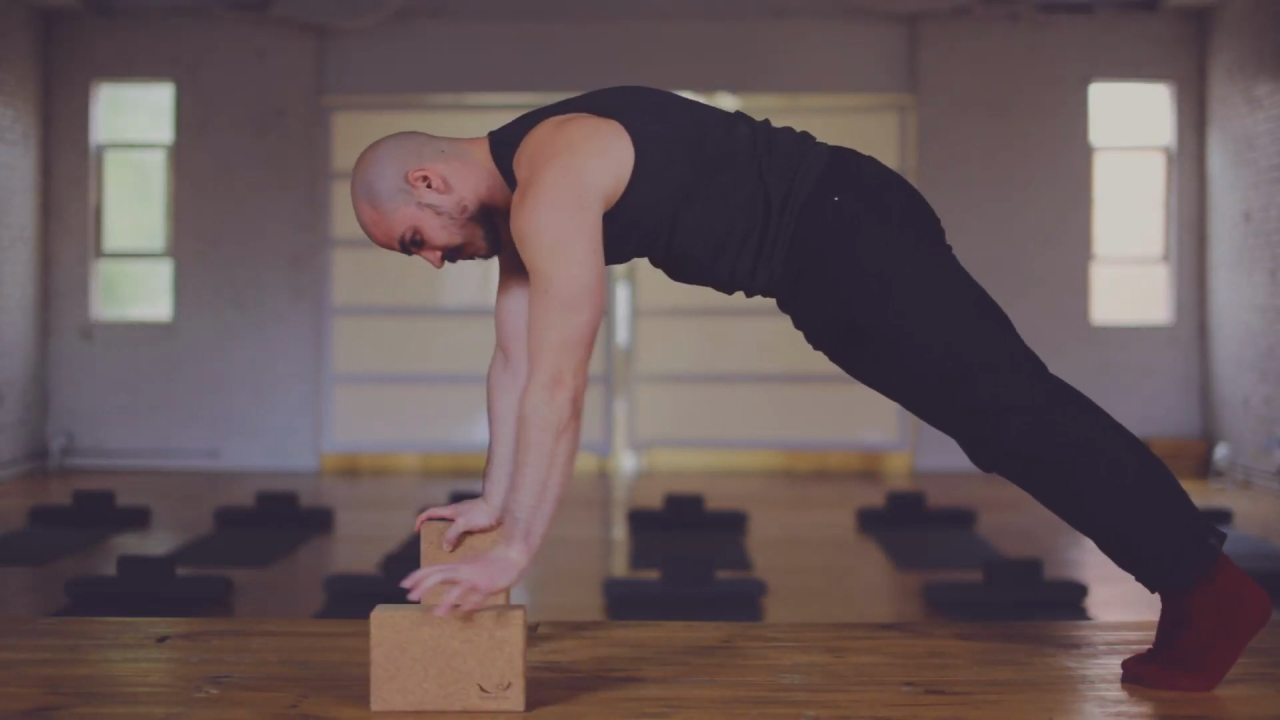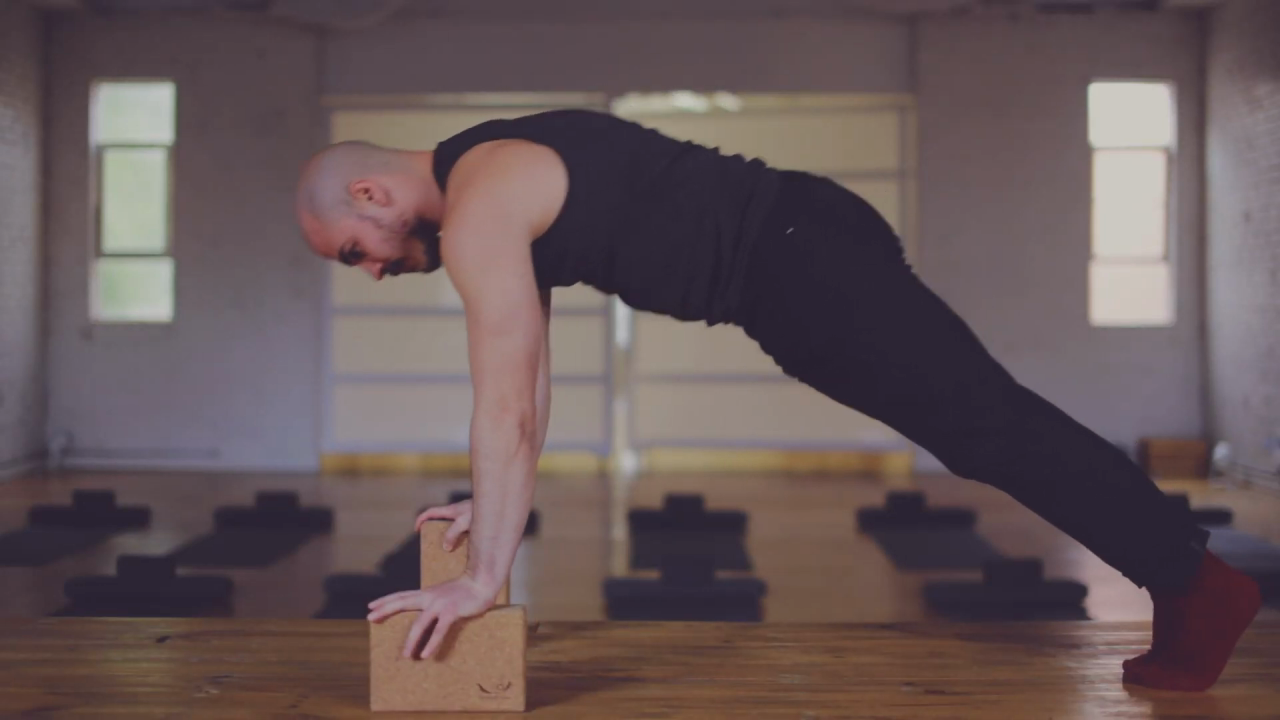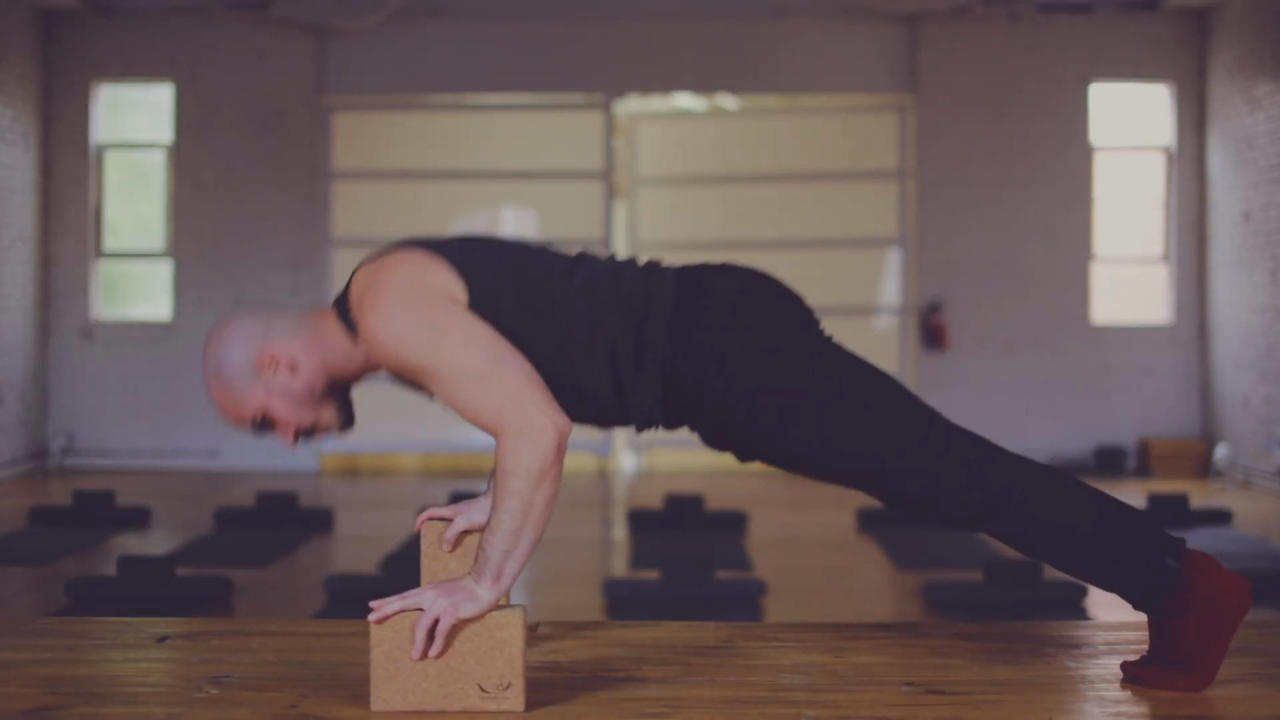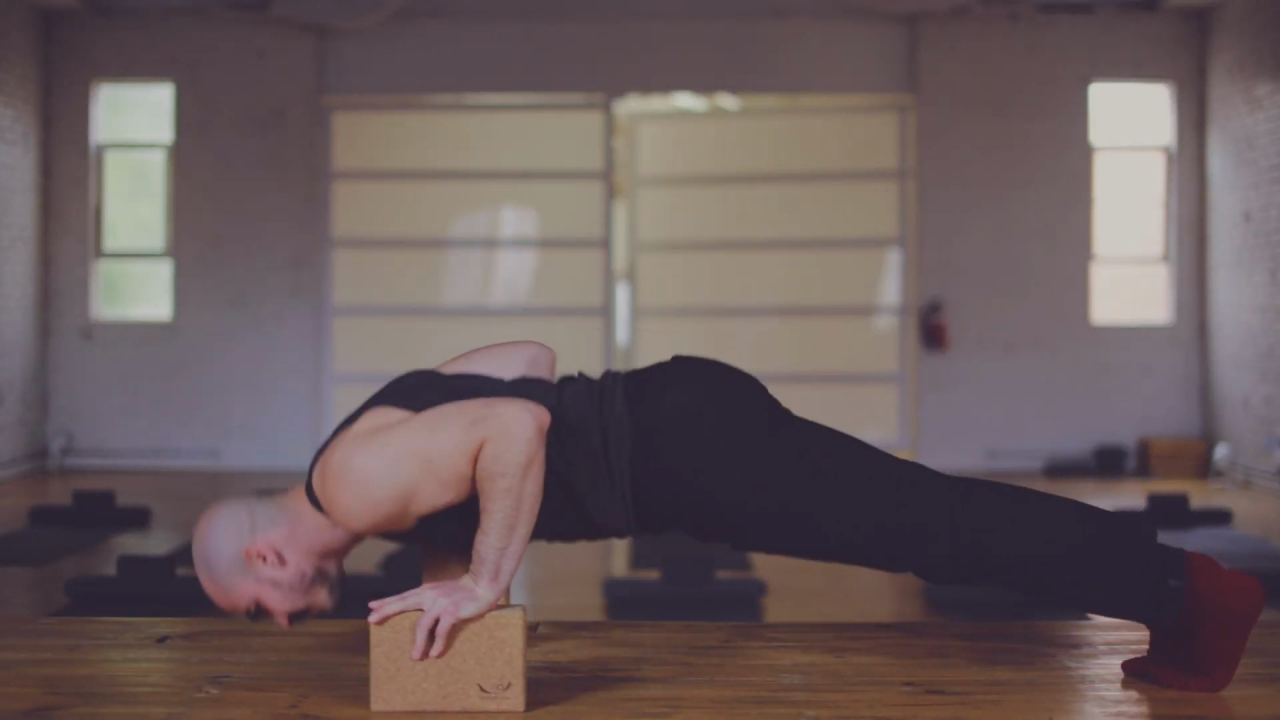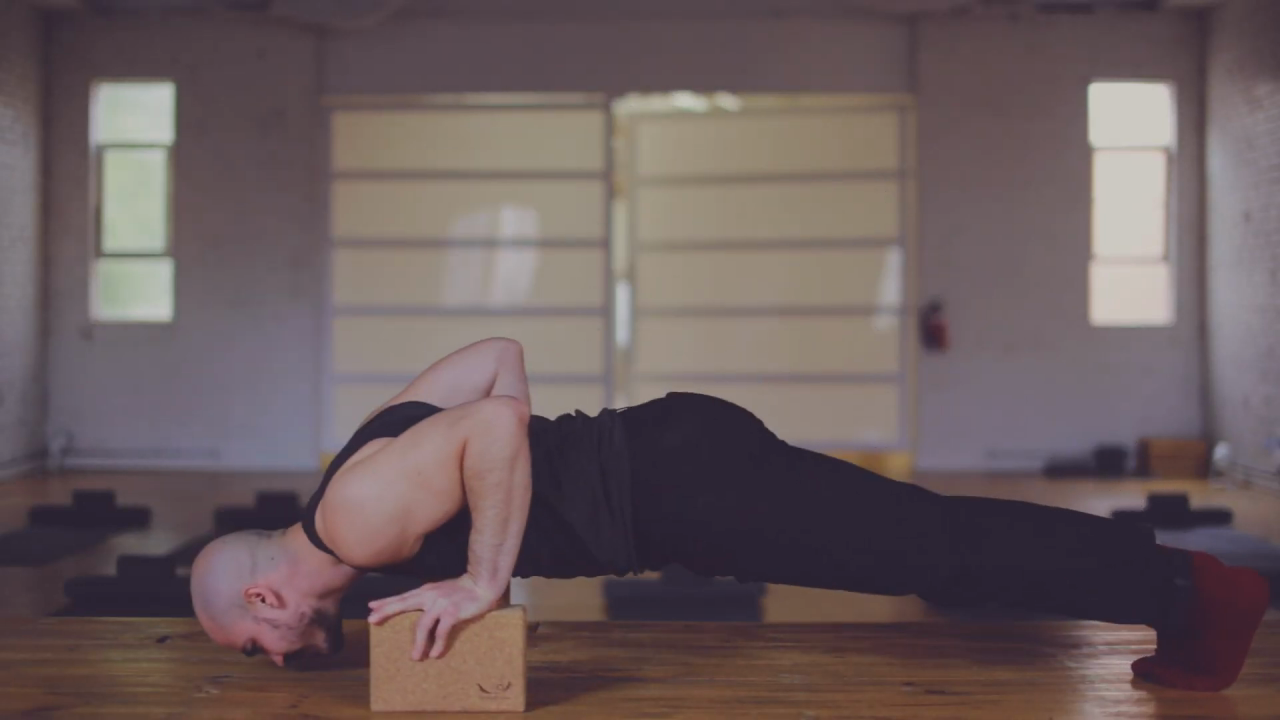
dt=0.3s
person 1, frame 1
left shoulder: (551, 184)
right shoulder: (519, 190)
left elbow: (557, 380)
right elbow: (518, 356)
left wrist: (516, 547)
right wrist: (497, 499)
left hip: (844, 229)
right hip: (822, 252)
left knee: (1018, 413)
right knee: (1004, 420)
right ankle: (1192, 593)
person 1, frame 2
left shoulder: (479, 207)
right shoulder: (481, 193)
left elbow: (505, 400)
right elbow: (522, 372)
left wrist: (483, 577)
right wrist: (493, 503)
left hip: (802, 257)
right hip: (787, 262)
left knee: (991, 428)
right knee: (982, 429)
left ankle: (1201, 590)
right ankle: (1186, 596)
person 1, frame 3
left shoulder: (387, 317)
right shoulder: (396, 304)
left elbow: (542, 430)
left wrist: (486, 581)
right wrist: (506, 501)
left hip: (720, 347)
right hip: (709, 335)
left knee: (955, 479)
right knee: (944, 477)
left ankle: (1180, 584)
right ankle: (1168, 585)
person 1, frame 4
left shoulder: (352, 476)
right shoulder: (373, 441)
left elbow: (521, 426)
right elbow: (533, 358)
left wrist: (484, 582)
left hip: (689, 454)
right hip: (681, 418)
left knee: (942, 531)
right knee: (941, 519)
left ankle: (1191, 595)
right ankle: (1172, 589)
person 1, frame 5
left shoulder: (355, 519)
right shoulder: (369, 470)
left elbow: (499, 425)
right elbow: (500, 354)
left wrist: (482, 580)
left hip: (687, 490)
right hip: (679, 454)
left knee: (944, 548)
right knee: (941, 535)
right ankle: (1179, 588)
